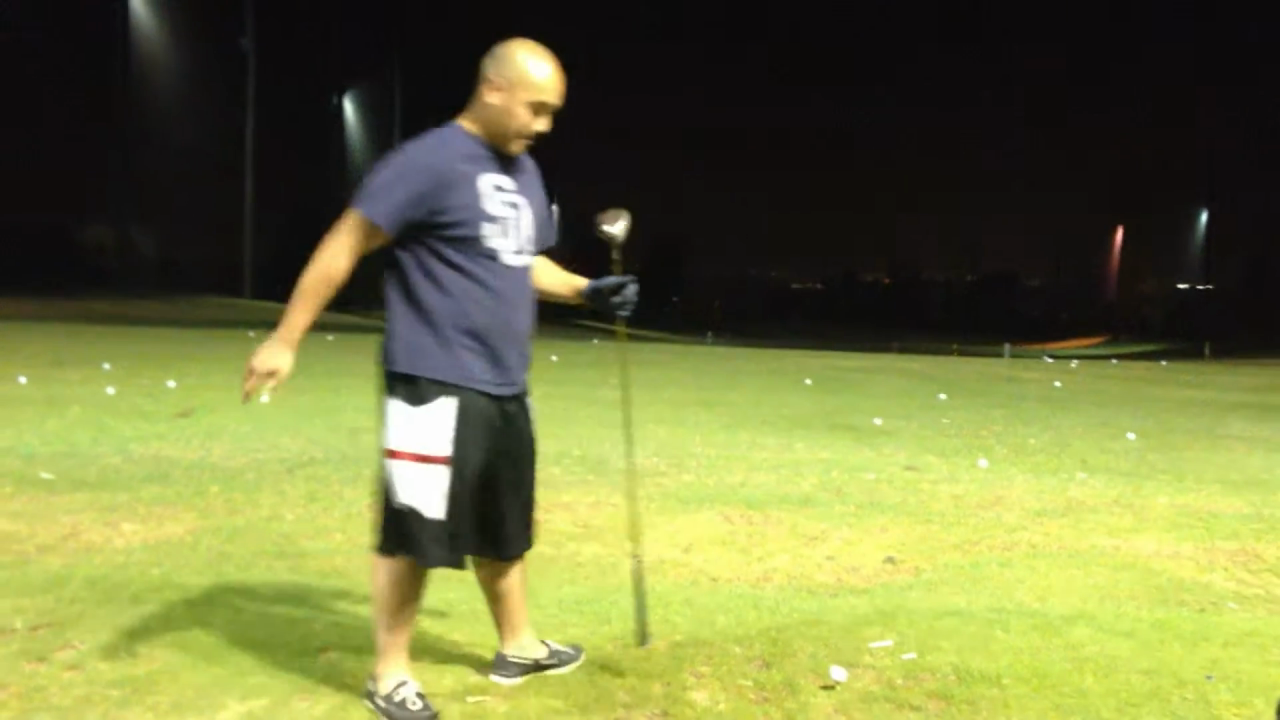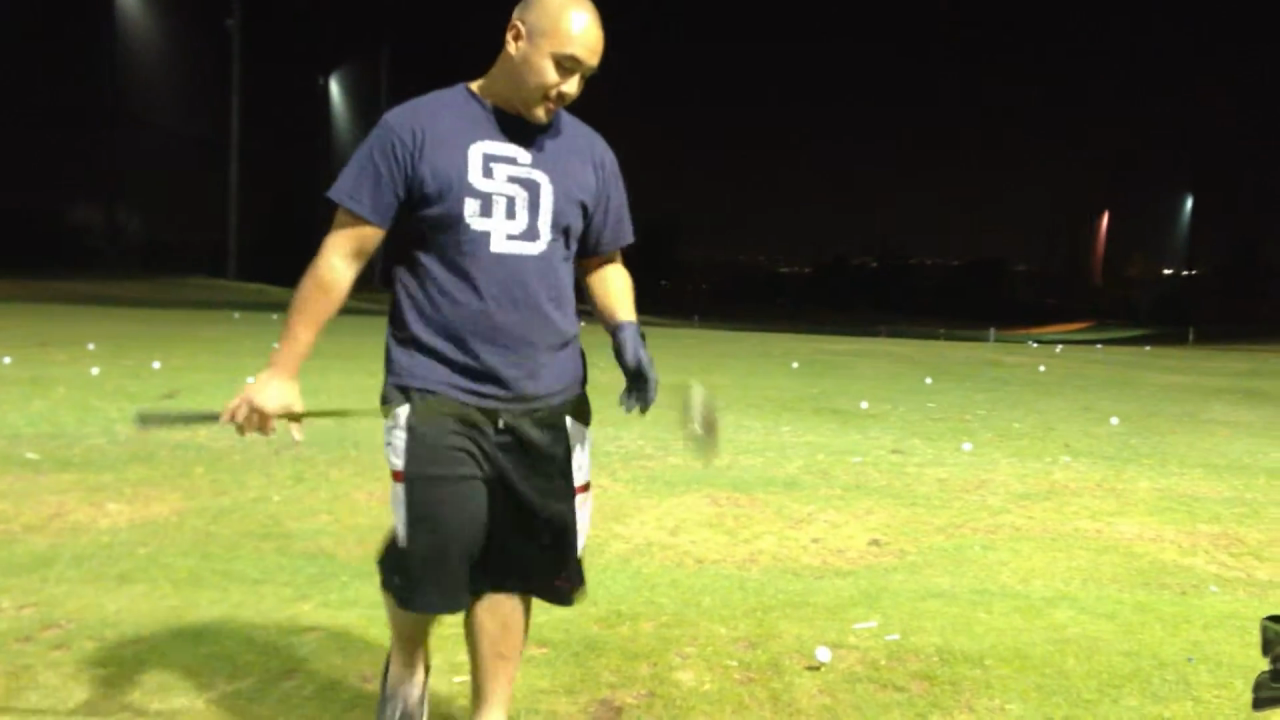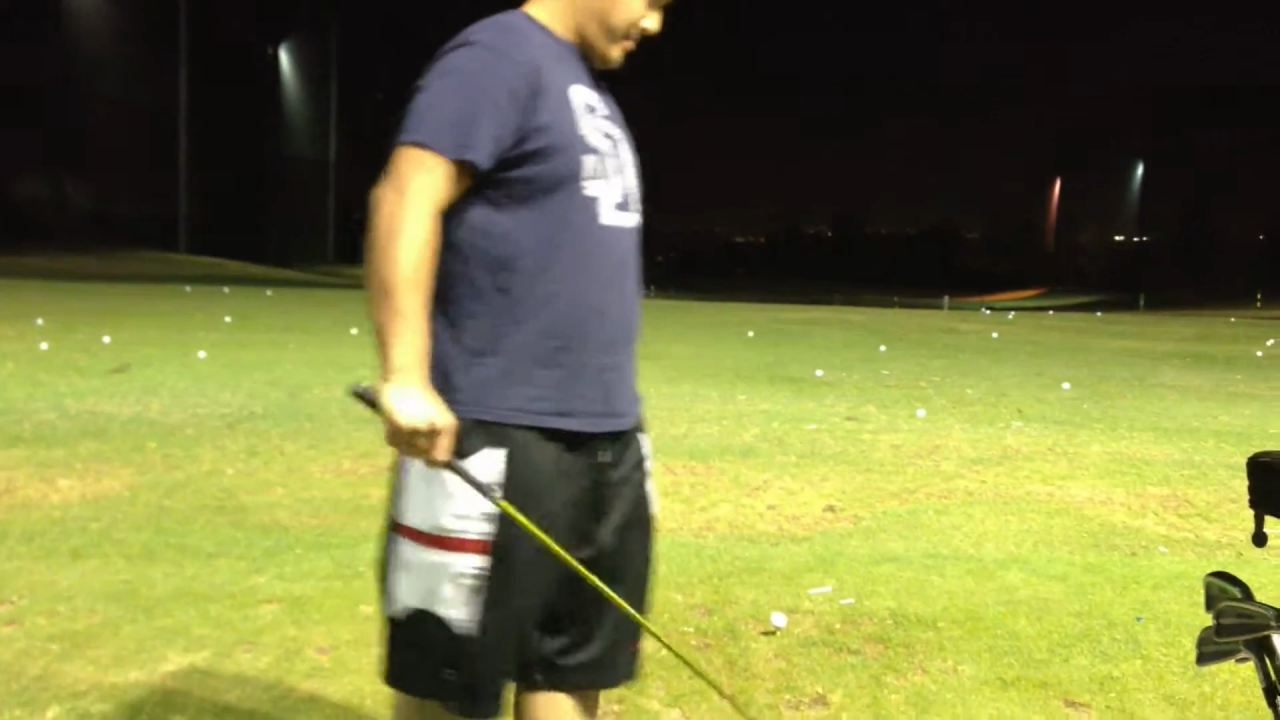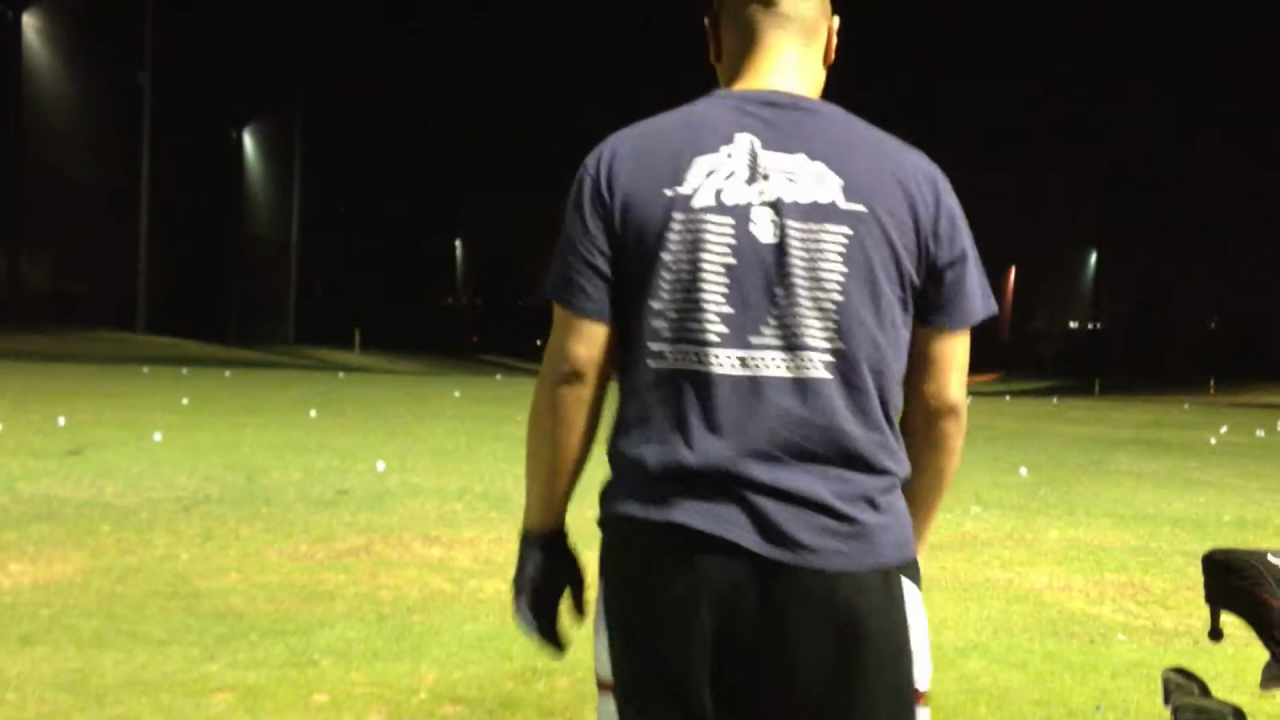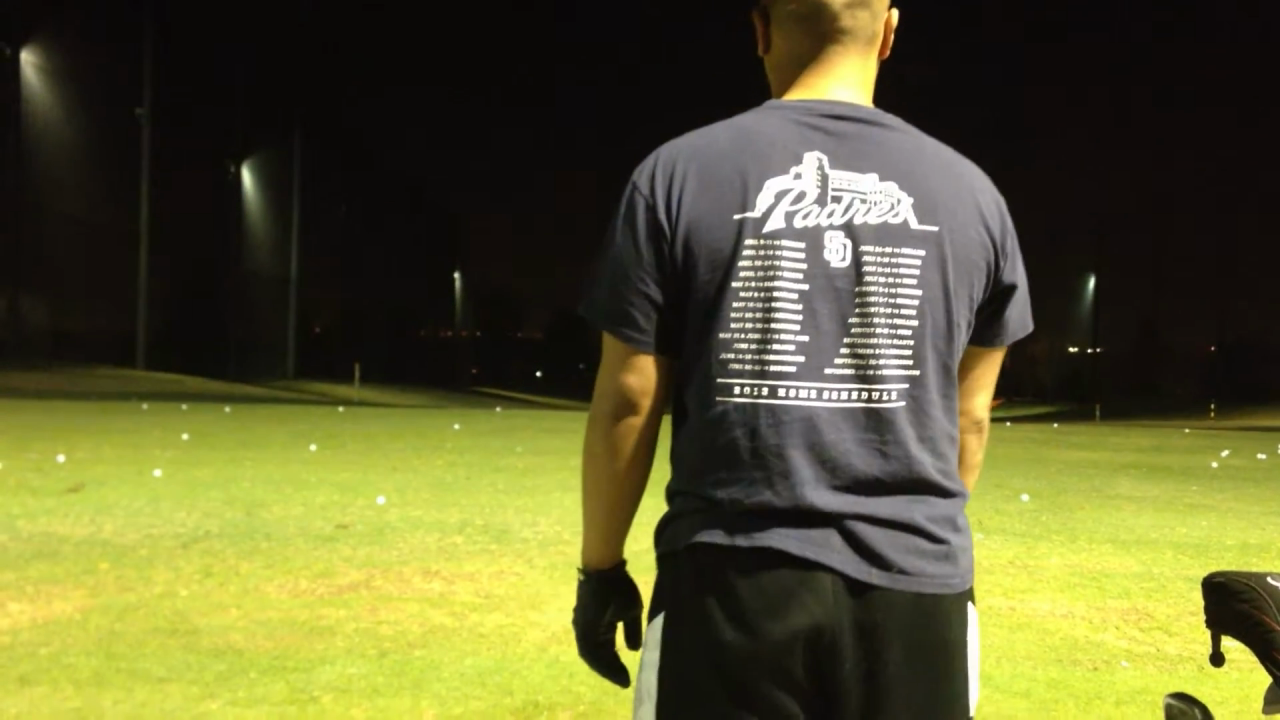
dt=1s
person 1, frame 1
left shoulder: (523, 171)
right shoulder: (431, 163)
right elbow: (343, 245)
left wrist: (587, 290)
right wrist: (287, 338)
left hip: (502, 385)
right hip: (437, 383)
left knee: (502, 524)
right knee: (418, 528)
left ankle: (519, 645)
person 1, frame 2
left shoulder: (589, 154)
right shoulder: (416, 130)
left elbow: (603, 263)
right elbow: (343, 254)
left wrist: (625, 331)
right wrist: (283, 369)
left hip: (547, 404)
right hip: (438, 395)
left knee: (510, 577)
right knee: (431, 566)
person 1, frame 3
left shoulder: (593, 95)
right shoulder: (501, 59)
right elbow: (405, 200)
right wrist: (406, 377)
left hip: (607, 431)
right hip: (498, 432)
person 1, frame 4
left shoulder: (624, 162)
right shoulder: (913, 181)
left elbow: (574, 369)
right elbow: (942, 402)
left wrist: (543, 531)
right wrist: (908, 541)
left hip: (665, 550)
right hip: (846, 561)
person 1, frame 5
left shoulder: (678, 175)
right shoulder: (969, 192)
left elbow: (627, 402)
right elbow: (968, 419)
left wrist: (600, 569)
left hip: (730, 585)
right hip: (913, 590)
